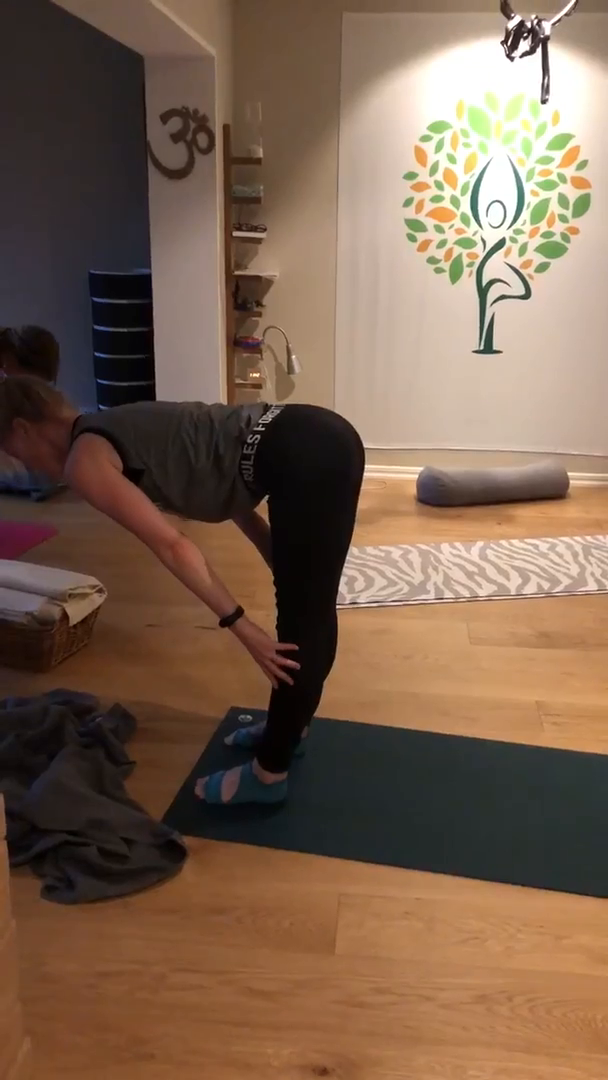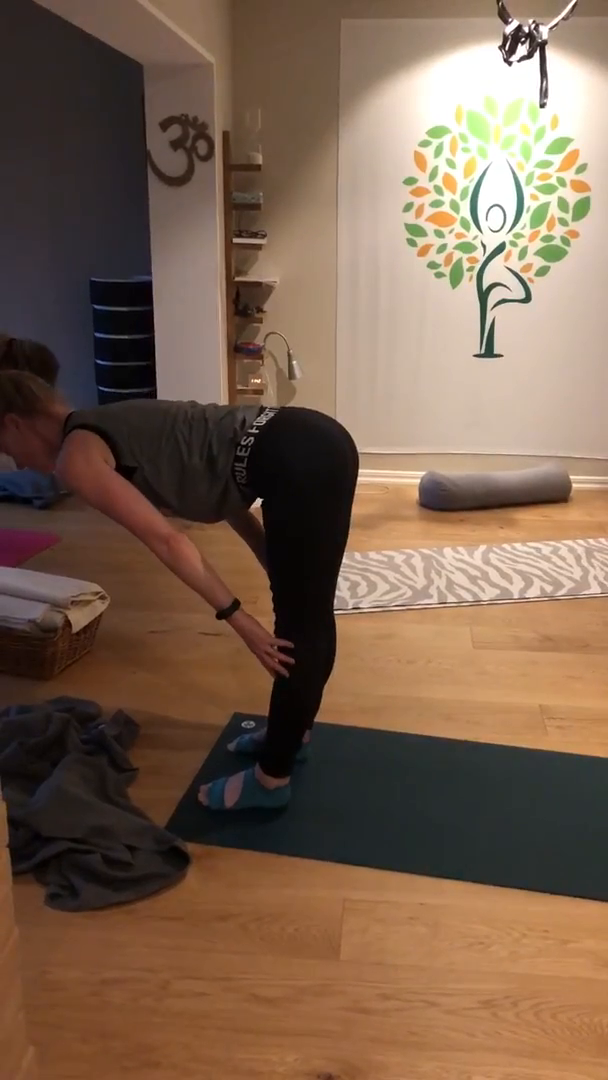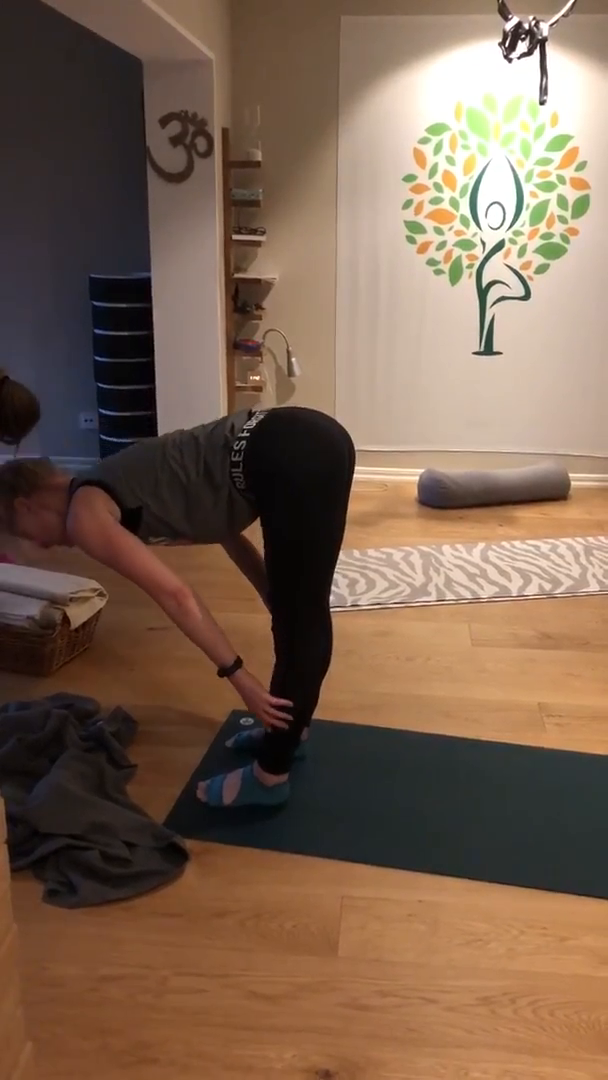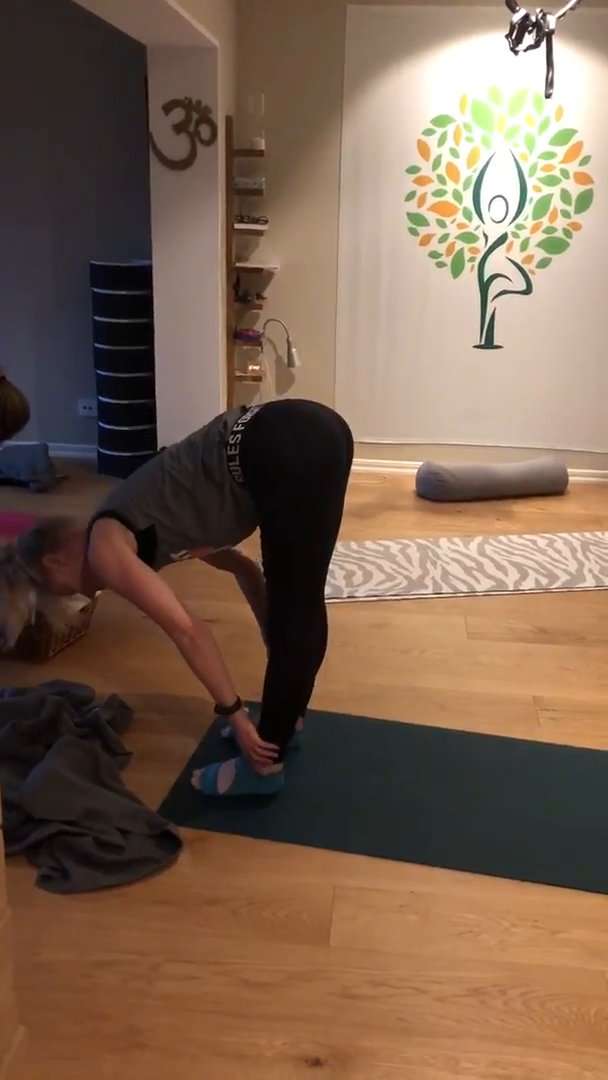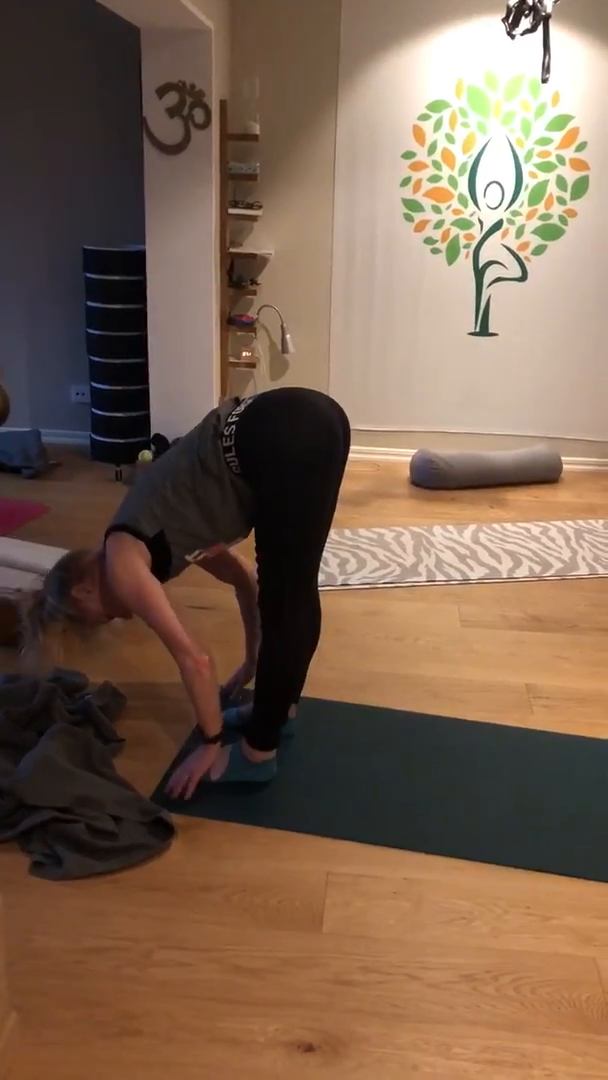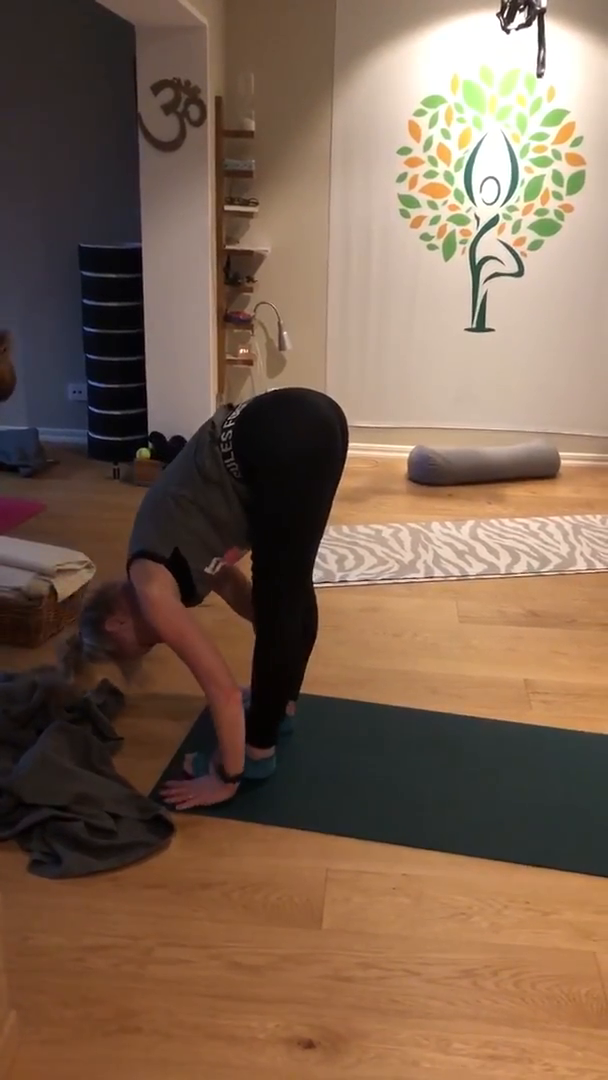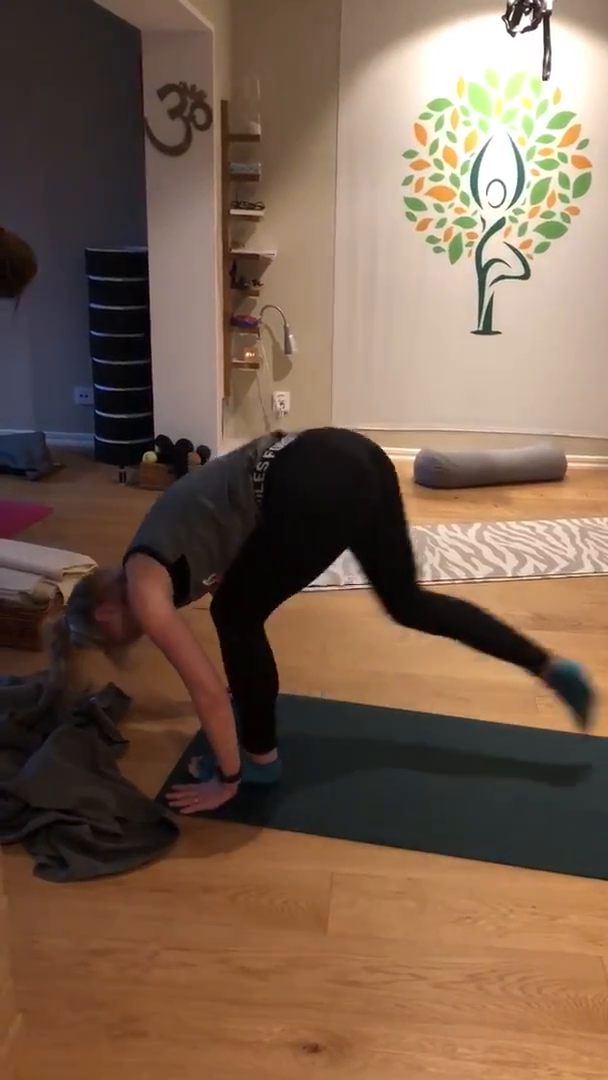
dt=0.7s
person 1, frame 1
left shoulder: (84, 462)
right shoulder: (114, 431)
left elbow: (172, 546)
left wrist: (238, 626)
right wrist: (286, 569)
left hip: (304, 460)
right hip: (322, 436)
left knee: (303, 623)
right knee: (307, 611)
left ankle: (269, 773)
right ankle: (288, 726)
person 1, frame 2
left shoulder: (75, 457)
right shoulder: (106, 429)
left elbow: (166, 540)
left wrist: (236, 617)
right wrist: (283, 572)
left hip: (297, 463)
right hip: (315, 439)
left knee: (300, 629)
right knee: (305, 617)
left ankle: (272, 778)
right ankle: (292, 732)
person 1, frame 3
left shoulder: (84, 516)
right shoulder: (107, 493)
left elbow: (175, 596)
right elbow: (231, 537)
left wrist: (237, 675)
right wrist: (279, 606)
left hip: (292, 462)
right hip: (314, 439)
left knee: (300, 626)
right knee: (304, 616)
left ankle: (271, 776)
right ankle: (288, 728)
person 1, frame 4
left shoulder: (104, 549)
right shoulder: (131, 528)
left elbow: (189, 632)
right elbow: (243, 567)
left wrist: (235, 717)
right wrist: (275, 647)
left hip: (286, 453)
right hip: (313, 429)
left knee: (294, 616)
right knee: (300, 606)
left ankle: (265, 766)
right ankle: (285, 721)
person 1, frame 5
left shoulder: (121, 563)
right shoulder: (158, 542)
left elbow: (195, 660)
right elbow: (243, 578)
left wrist: (211, 745)
right wrist: (254, 662)
left hip: (286, 440)
right hip: (314, 417)
left knee: (283, 605)
right knee: (294, 594)
left ankle: (258, 751)
right ankle: (280, 708)
person 1, frame 6
left shoulder: (149, 591)
right shoulder: (177, 564)
left elbow: (223, 687)
right elbow: (252, 605)
left wrist: (227, 778)
left hip: (282, 439)
right hip: (311, 416)
left knee: (278, 603)
right knee: (289, 590)
left ankle: (259, 752)
right ankle: (281, 705)
person 1, frame 7
left shoulder: (138, 588)
right shoulder: (159, 562)
left elbow: (209, 690)
left wrist: (226, 779)
left hip: (315, 486)
right hip: (345, 458)
left knee: (237, 619)
right knee: (403, 603)
left ankle: (260, 755)
right ankle: (555, 671)
